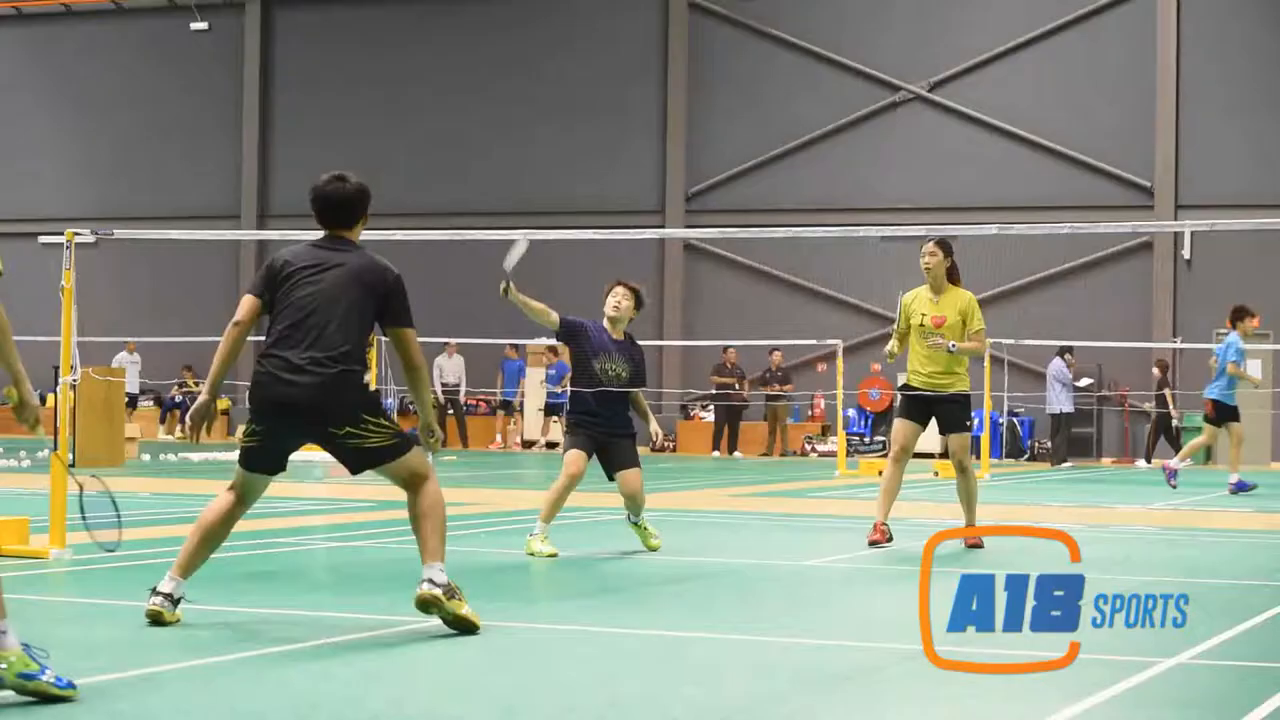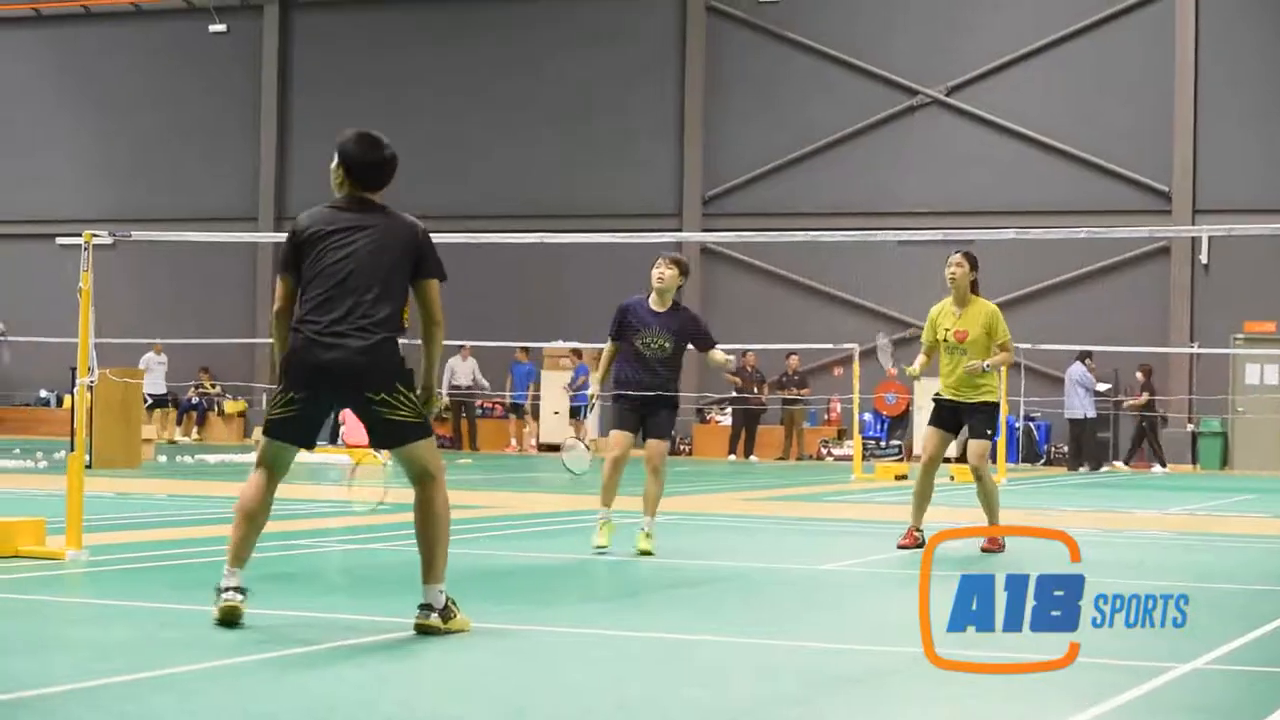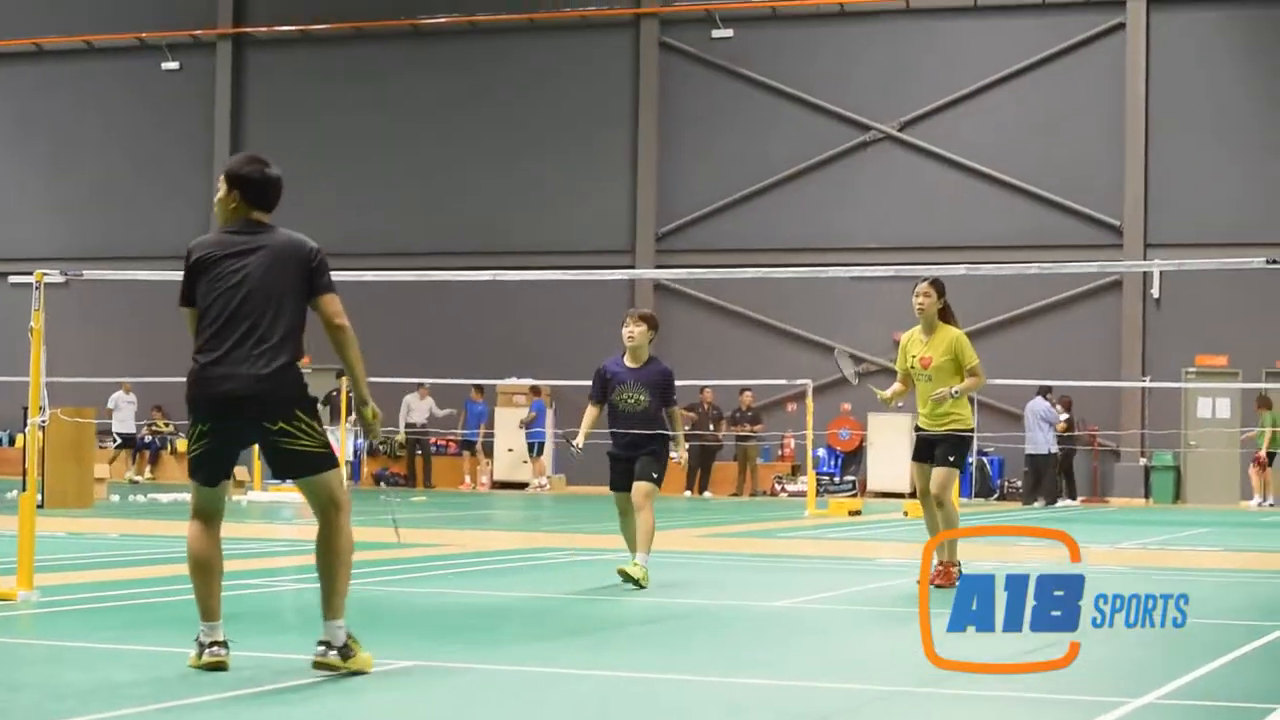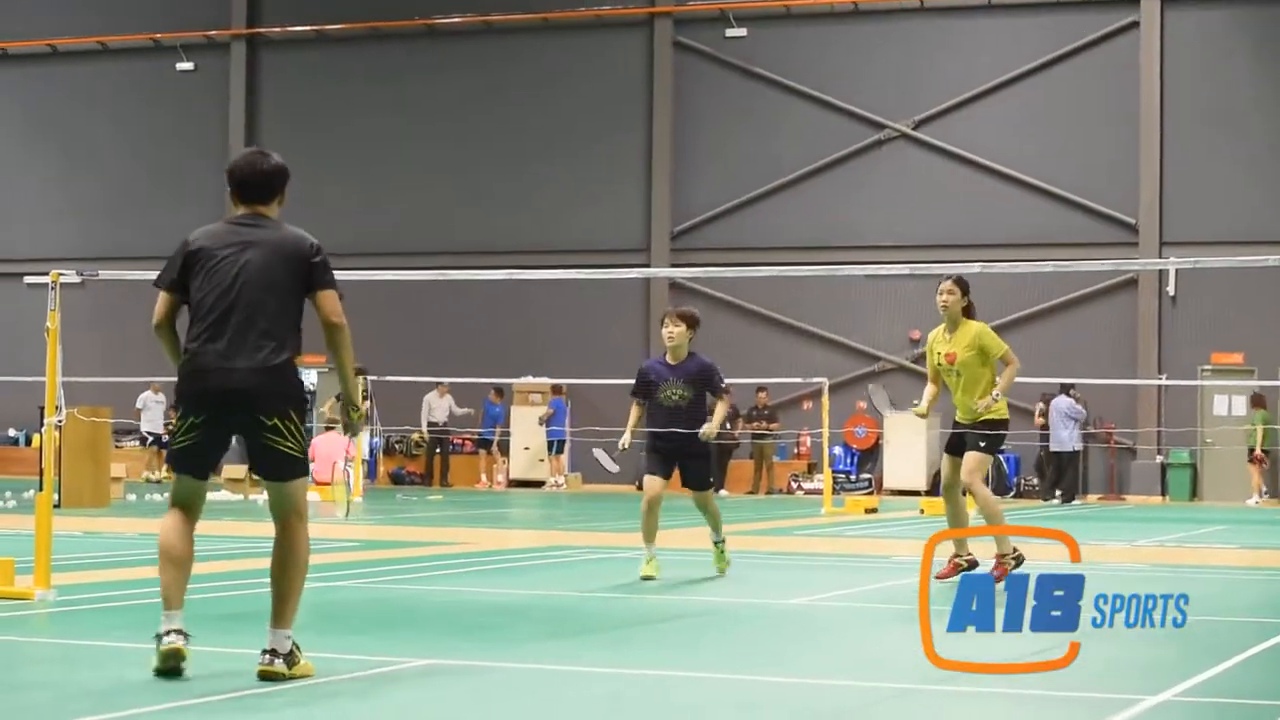
dt=0.4s
person 1, frame 1
left shoulder: (283, 260)
right shoulder: (382, 274)
left elbow: (239, 323)
right elbow: (413, 360)
left wrist: (209, 391)
right wrist: (425, 418)
left hip: (272, 396)
right hip: (339, 398)
left knee: (239, 492)
right knee: (421, 478)
left ankle: (167, 591)
right ankle: (436, 584)
person 1, frame 2
left shoulder: (307, 225)
right shoulder: (411, 233)
left elbow: (282, 308)
right elbow: (433, 314)
left wrist: (284, 372)
right wrist: (430, 381)
left hip: (307, 363)
right hip: (377, 367)
left knee: (267, 468)
right knee: (429, 476)
left ankle: (231, 587)
right ankle: (434, 605)
person 1, frame 3
left shoulder: (200, 251)
right shoulder: (302, 250)
left elbow: (196, 329)
right elbow: (337, 324)
right wrist: (364, 395)
left hip: (210, 394)
right hip: (278, 393)
left knee: (205, 515)
right knee: (334, 505)
left ankle: (212, 640)
right ankle: (335, 638)
person 1, frame 4
left shoulder: (197, 241)
right shoulder: (303, 247)
left elbow: (161, 321)
right elbow: (334, 321)
right wrist: (350, 395)
left hip: (204, 386)
right hip: (272, 388)
left knee: (182, 507)
right knee: (291, 515)
left ankle: (172, 630)
right ankle: (279, 648)
person 2, frame 1
left shoulder: (965, 300)
right shoulder: (910, 299)
left elbow: (980, 345)
right elbow: (898, 337)
left wrist: (952, 347)
right wrist: (892, 347)
left hip: (953, 389)
right hip: (916, 386)
left knee: (961, 461)
right knee: (898, 452)
left ankle: (971, 528)
right ankle: (880, 525)
person 2, frame 2
left shoulder: (988, 311)
right shoulder: (937, 312)
left elbow: (1008, 353)
right elbow: (927, 352)
left wrist: (985, 365)
right wrist: (915, 368)
left hip: (983, 399)
right hip: (948, 397)
left knee: (978, 467)
right knee: (927, 462)
left ankle: (995, 532)
right ankle: (915, 530)
person 2, frame 3
left shoulder: (954, 337)
right shoulder: (908, 340)
left elbow: (979, 377)
right elbow: (903, 382)
left wrist: (952, 392)
right wrist: (889, 394)
left hip: (955, 427)
right hip: (926, 426)
left knee: (939, 494)
right knee: (924, 495)
left ankle: (953, 562)
right ankle: (944, 561)
person 2, frame 4
left shoulder: (978, 332)
right shoulder: (934, 339)
left elbow: (1012, 363)
right elbow: (933, 381)
left wrist: (995, 394)
right wrist: (924, 404)
left hip: (989, 420)
right hip: (963, 419)
left knee: (972, 480)
right knee: (948, 488)
left ankle: (1006, 553)
right ankle: (962, 555)
person 3, frame 1
left shoulder: (635, 351)
right shoulder: (584, 331)
right elbow: (548, 316)
left wrist: (651, 421)
right wrist: (516, 296)
left hip: (619, 431)
right hip: (582, 423)
left knee: (635, 492)
right knee: (573, 471)
left ankle: (637, 521)
right ankle: (538, 534)
person 3, frame 2
left shoulder: (687, 319)
right shoulder: (628, 309)
left elbow: (710, 351)
right elbow: (613, 347)
left wrist: (725, 360)
right wrist: (597, 382)
left hip: (663, 400)
right hip: (627, 397)
left knee: (654, 461)
right knee: (615, 455)
left ankle: (647, 530)
right ankle: (604, 521)
person 3, frame 3
left shoulder: (662, 372)
right shoulder: (607, 369)
left elbow: (672, 410)
right elbow: (595, 406)
left wrist: (680, 444)
right wrist: (581, 435)
left hip: (652, 448)
right hip: (620, 450)
left knee: (641, 500)
right knee: (624, 508)
left ankle: (640, 566)
right ankle: (635, 559)
person 3, frame 4
left shoulder: (703, 368)
right shoulder: (649, 369)
left elbow: (722, 398)
right elbow: (639, 402)
left wrist: (713, 423)
right wrist: (627, 434)
left hip: (694, 446)
right hip: (659, 445)
left knee: (704, 501)
right knee: (651, 497)
left ankle: (719, 544)
right ankle: (649, 557)
